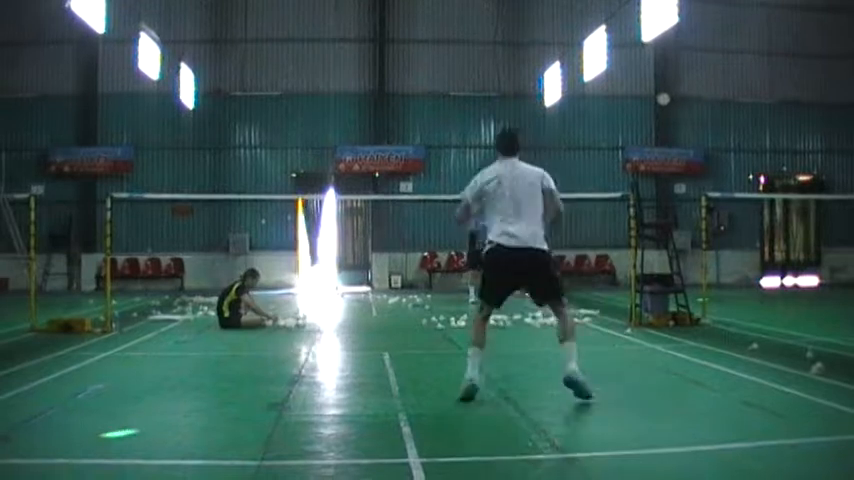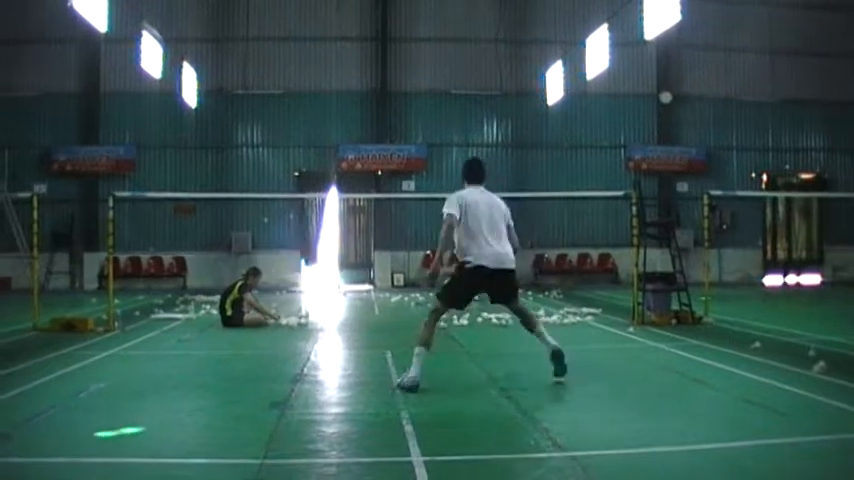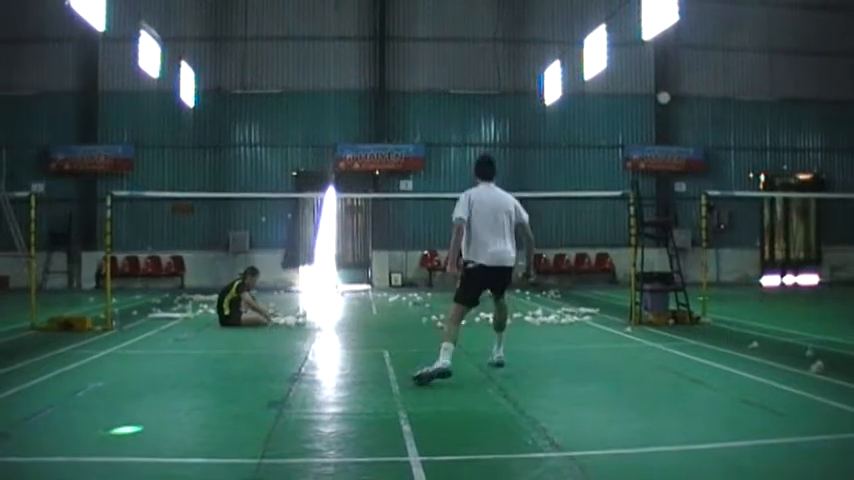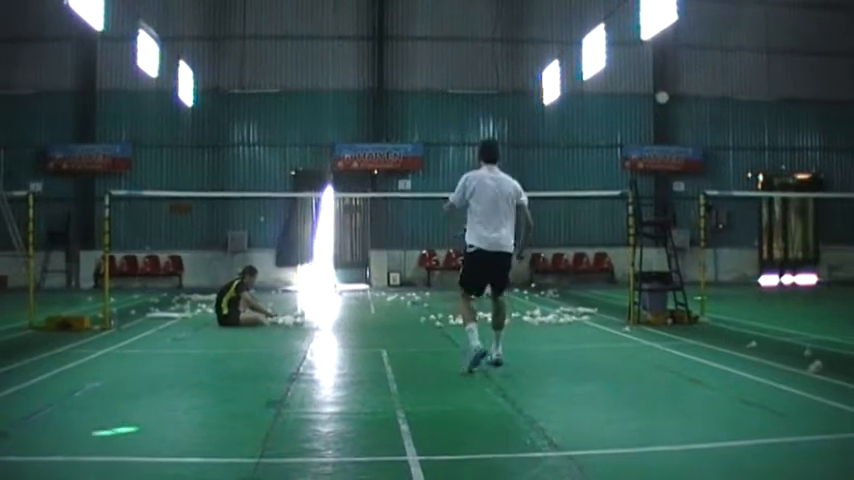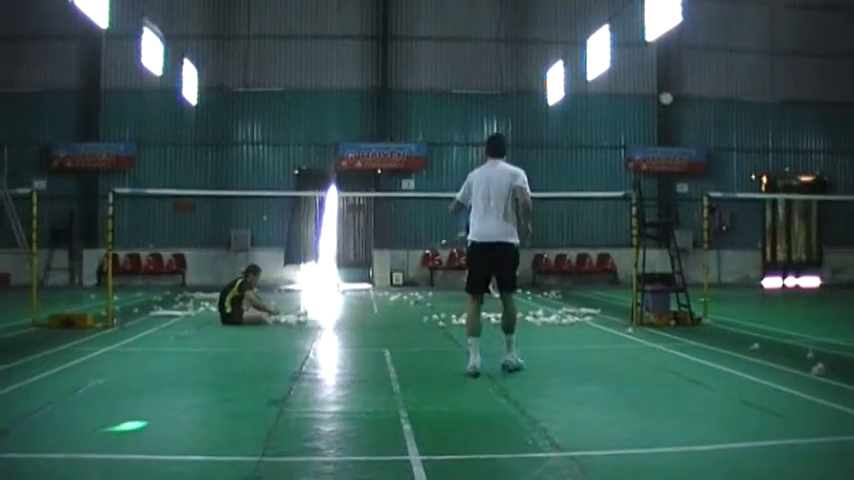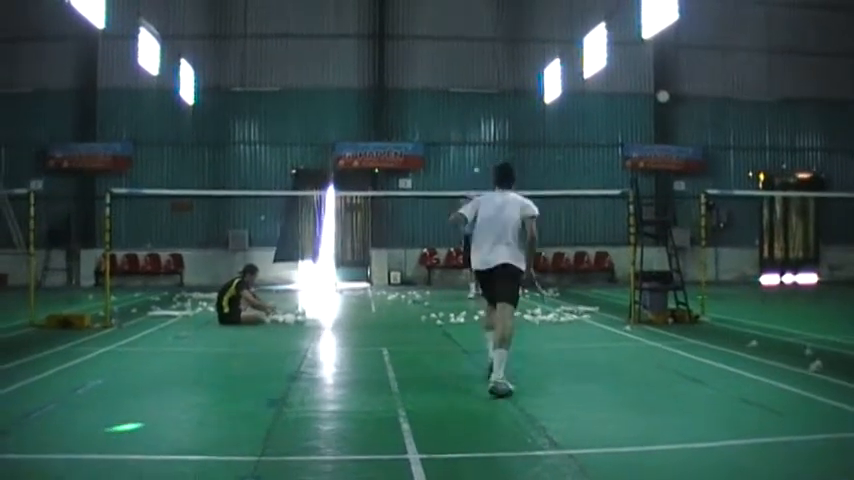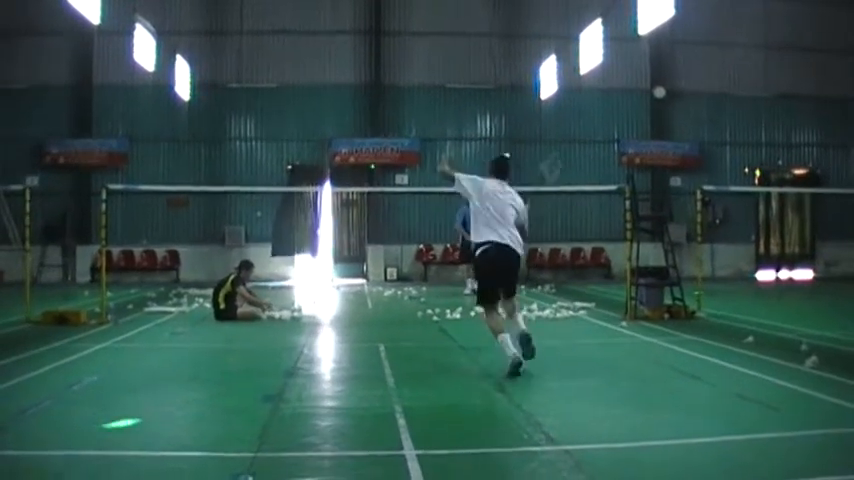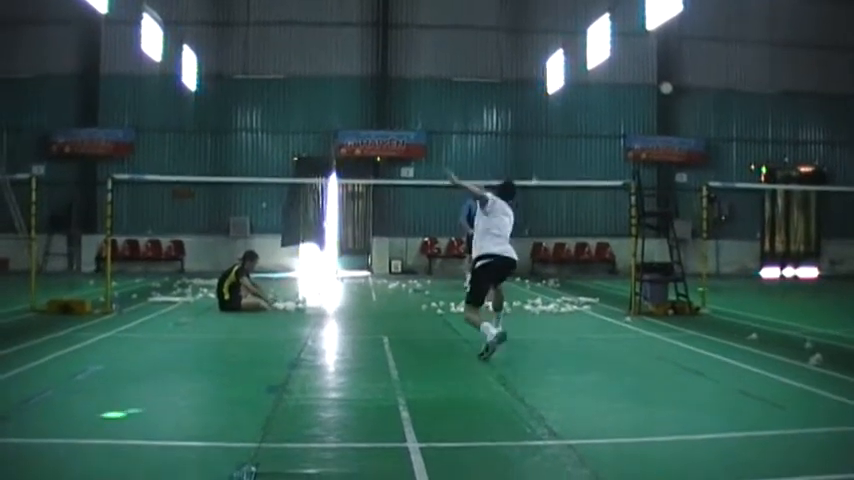
dt=0.3s
person 1, frame 1
left shoulder: (485, 176)
right shoulder: (538, 174)
left elbow: (460, 217)
right elbow: (557, 208)
left wrist: (472, 209)
left hip: (501, 250)
right hip: (536, 250)
left knee: (483, 313)
right knee: (560, 310)
left ankle: (472, 375)
right ankle: (572, 368)
person 1, frame 2
left shoulder: (457, 198)
right shoulder: (499, 202)
left elbow: (449, 225)
right elbow: (515, 243)
left wrist: (437, 259)
left hip: (474, 265)
right hip: (505, 265)
left knee: (435, 313)
right knee: (518, 308)
left ankle: (413, 374)
right ankle: (551, 346)
person 1, frame 3
left shoulder: (469, 196)
right shoulder: (509, 200)
left elbow: (459, 228)
right elbow: (529, 237)
left wrist: (453, 260)
right wrist: (529, 263)
left hip: (478, 263)
right hip: (505, 263)
left knee: (456, 314)
right knee: (499, 300)
left ankle: (443, 361)
right ankle: (498, 353)
person 1, frame 4
left shoulder: (469, 178)
right shoulder: (512, 184)
left elbow: (449, 208)
right elbow: (528, 221)
left wrist: (463, 205)
right wrist: (522, 246)
left hip: (478, 248)
right hip: (504, 249)
left knee: (465, 298)
right knee: (497, 298)
left ankle: (475, 343)
right ankle: (497, 351)
person 1, frame 5
left shoulder: (474, 175)
right shoulder: (515, 173)
left elbow: (454, 208)
right elbow: (525, 201)
right wrist: (526, 223)
left hip: (477, 242)
right hip: (505, 241)
left knee: (475, 301)
right knee: (507, 298)
left ankle: (474, 360)
right ankle: (510, 356)
person 1, frame 6
left shoulder: (481, 201)
right shoulder: (525, 204)
left elbow: (455, 220)
right elbow: (531, 234)
left wrist: (465, 206)
right wrist: (529, 263)
left hip: (482, 263)
right hip: (509, 263)
left knee: (492, 305)
right knee: (504, 313)
left ankle: (494, 356)
right ankle: (498, 378)
person 1, frame 7
left shoulder: (478, 184)
right shoulder: (515, 197)
left elbow: (445, 172)
right elbow: (523, 228)
left wrist: (443, 163)
left hip: (488, 249)
right hip: (513, 250)
left knee: (490, 309)
right knee: (508, 300)
left ankle: (513, 354)
right ankle: (521, 329)
person 1, frame 8
left shoulder: (491, 201)
right shoulder: (508, 212)
left elbow: (480, 194)
left wrist: (458, 182)
left hip: (488, 257)
right hip: (509, 258)
left knee: (470, 313)
right knee: (495, 285)
left ankle: (492, 333)
right ankle: (496, 329)
